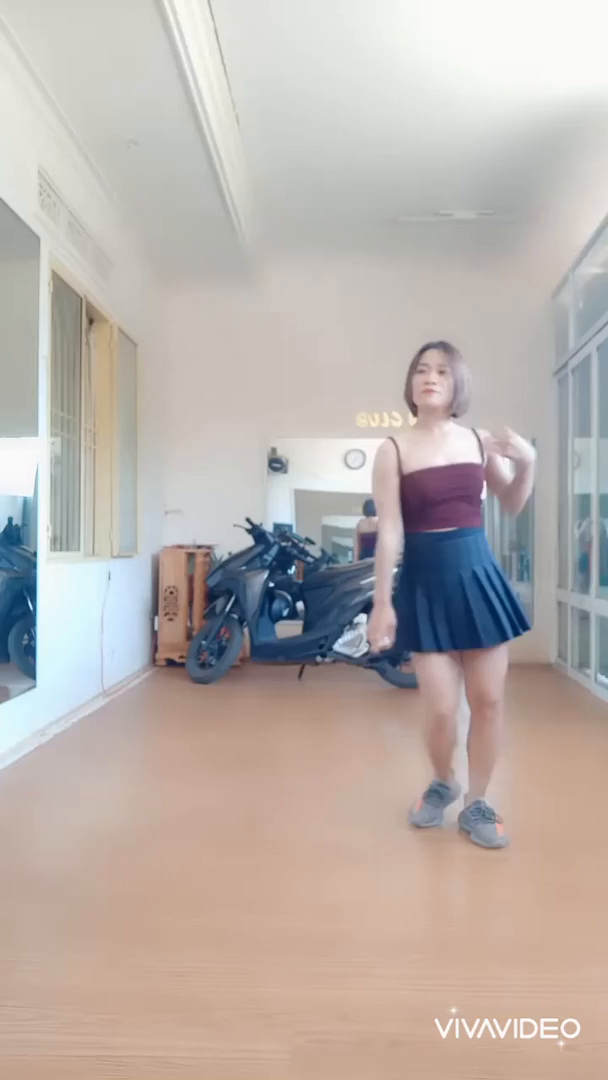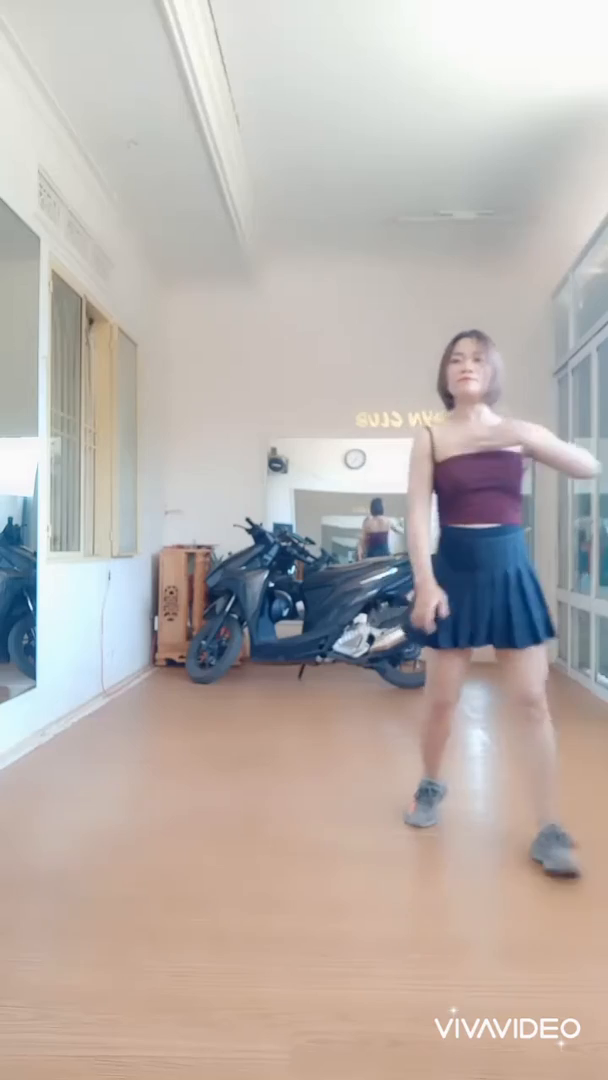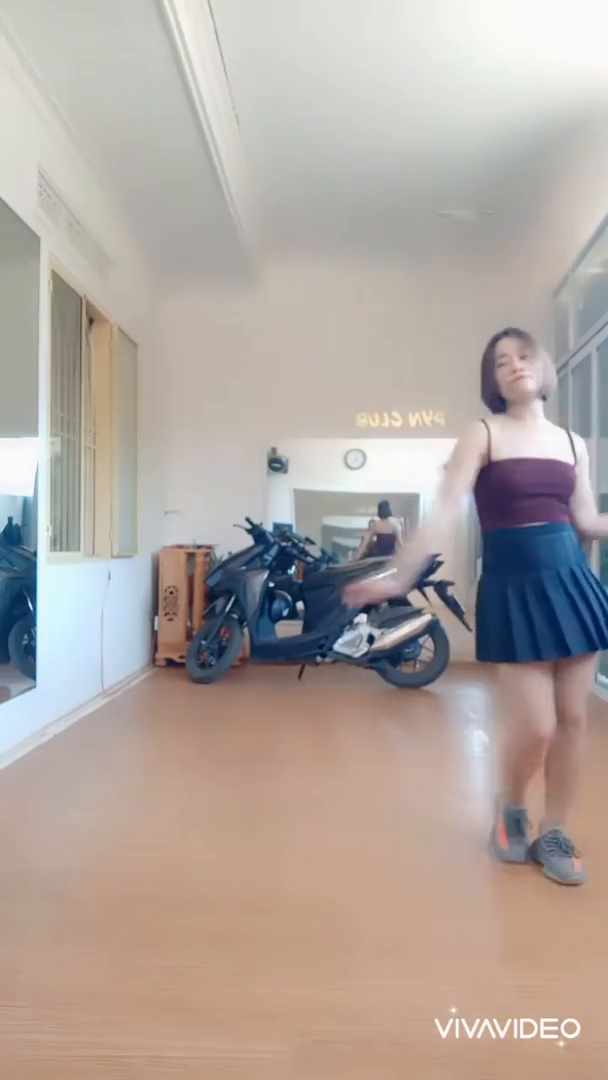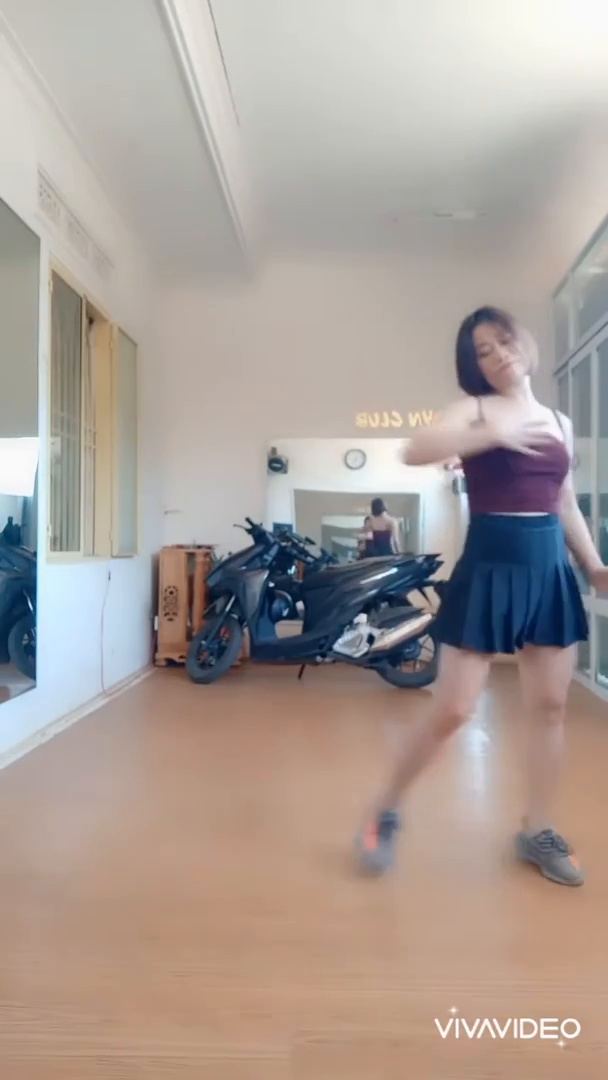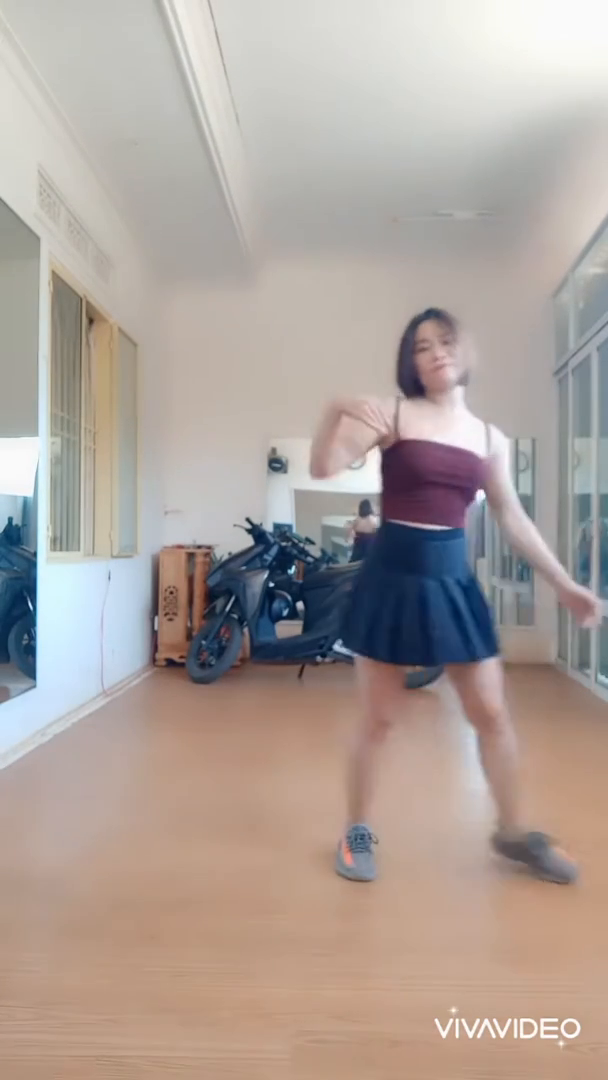
dt=0.4s
person 1, frame 1
left shoulder: (480, 442)
right shoulder: (392, 451)
left elbow: (514, 507)
right elbow: (388, 531)
left wrist: (526, 463)
right wrist: (382, 602)
left hip: (478, 577)
right hip: (423, 584)
left knee: (489, 700)
right knee: (442, 709)
left ankle: (477, 802)
right ankle: (440, 783)
person 1, frame 2
left shoulder: (520, 430)
right shoulder: (430, 439)
left elbow: (587, 467)
right elbow: (418, 514)
left wrist: (521, 439)
right wrist: (426, 582)
left hip: (510, 572)
right hip: (455, 575)
left knee: (533, 703)
right knee: (440, 699)
left ankle: (548, 830)
right ankle: (430, 785)
person 1, frame 3
right shoulder: (480, 435)
right elbow: (446, 508)
right wrist: (398, 572)
right hip: (506, 585)
right knee: (537, 726)
left ankle: (553, 833)
right ankle: (511, 807)
person 1, frame 4
left shoulder: (559, 423)
right shoulder: (476, 410)
right elbow: (415, 452)
right wrist: (487, 433)
left hip: (549, 572)
right hip: (489, 570)
left knee: (549, 708)
right knee: (450, 712)
left ankle: (536, 833)
right ankle: (385, 812)
person 1, frame 5
left shoulder: (489, 438)
right shoulder: (393, 413)
left elbow: (512, 517)
right elbow: (322, 468)
left wrist: (564, 582)
right wrist: (335, 411)
left hip: (450, 580)
right hip: (390, 578)
left knee: (491, 713)
right knee: (377, 719)
left ankle: (515, 832)
right ankle: (356, 832)
